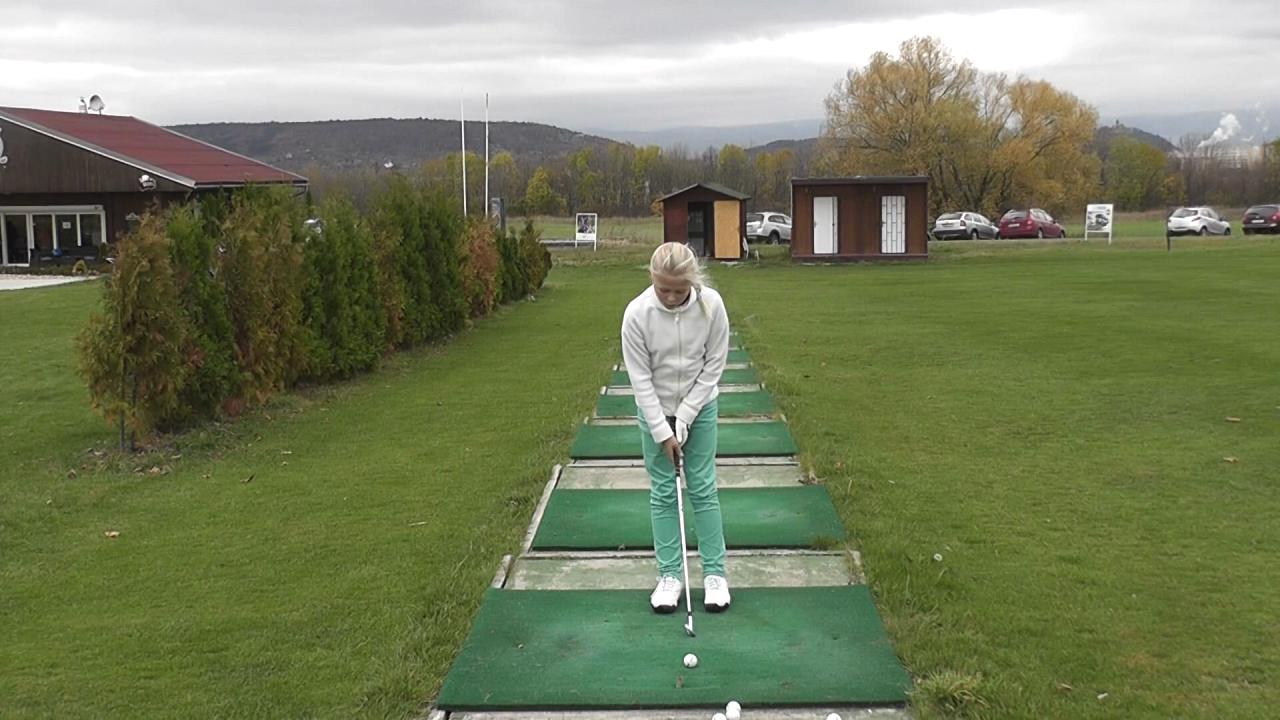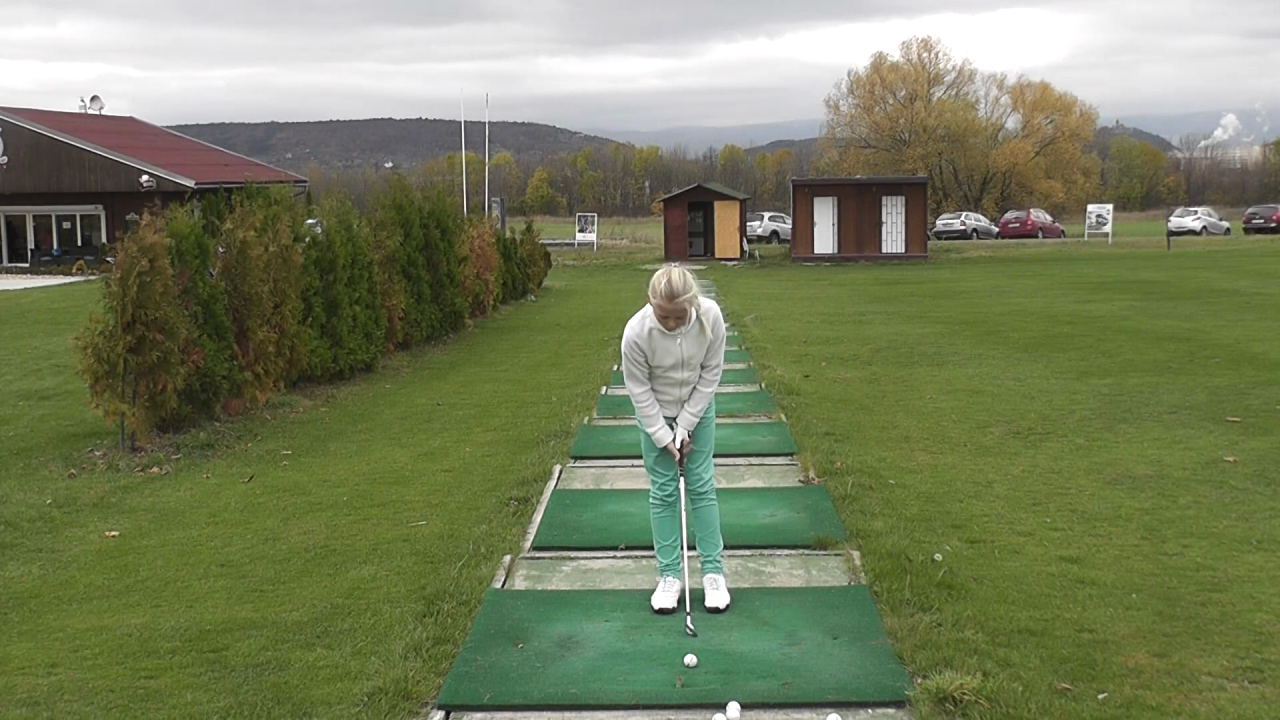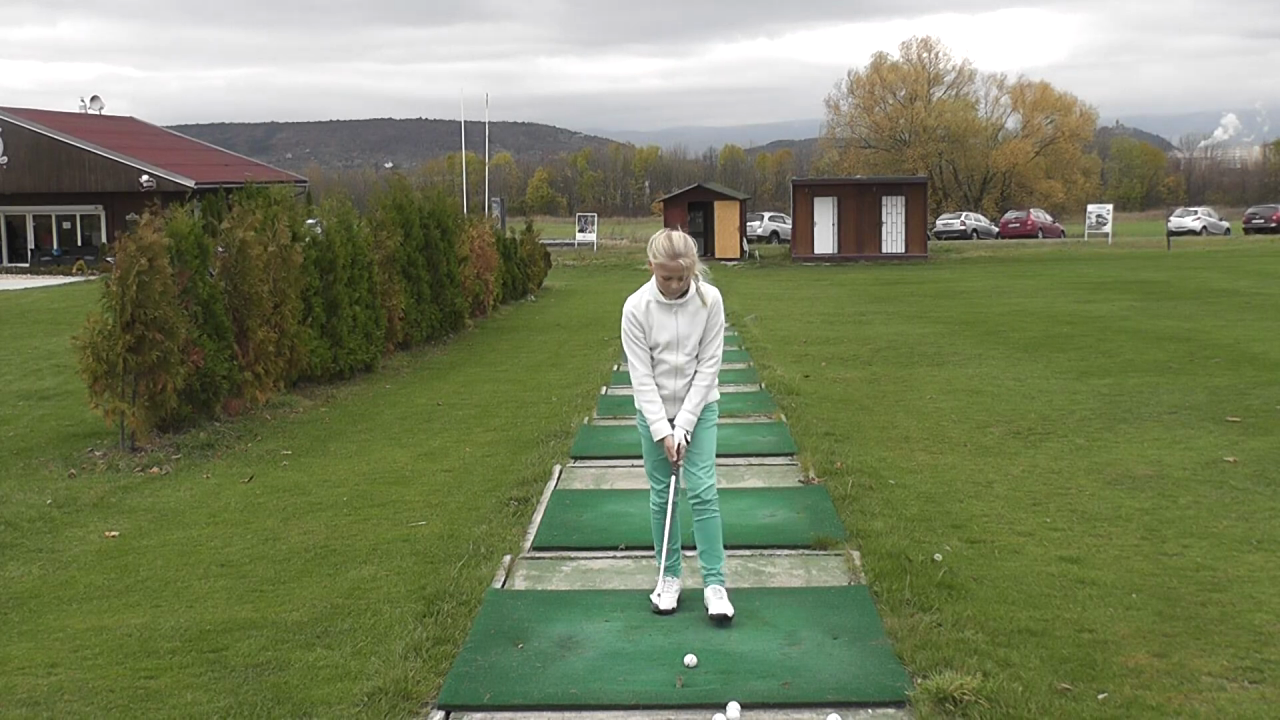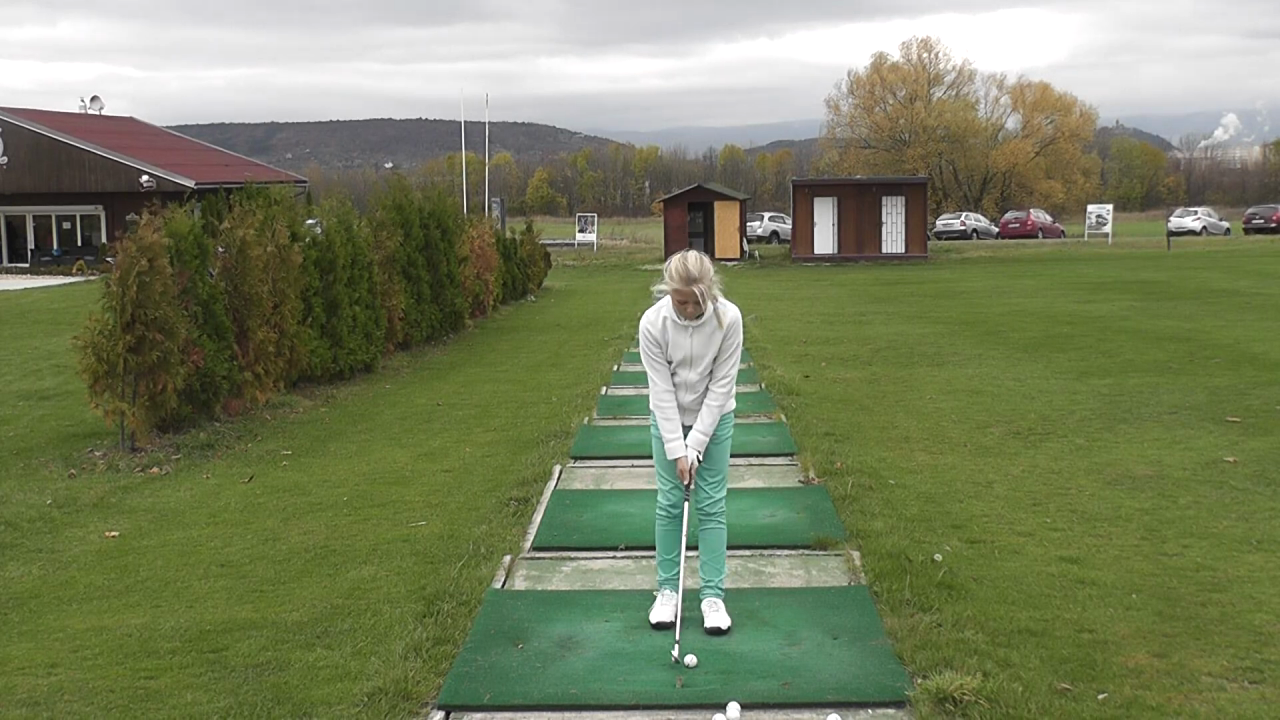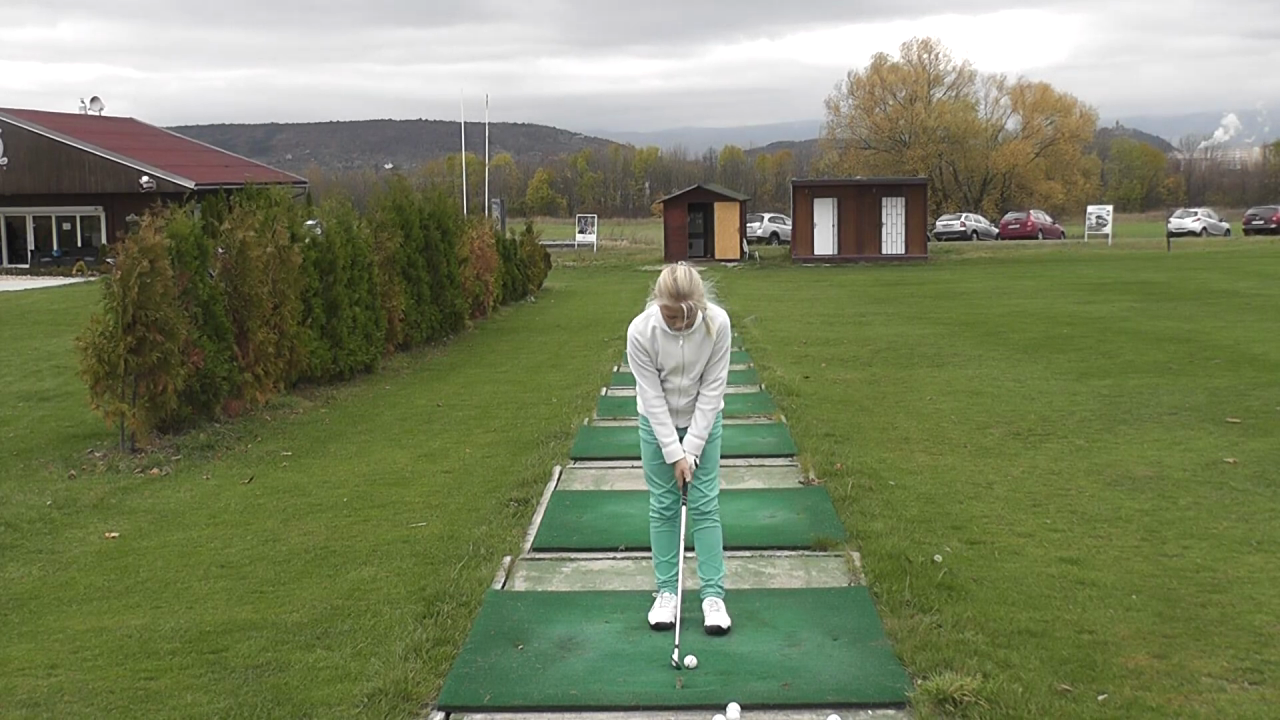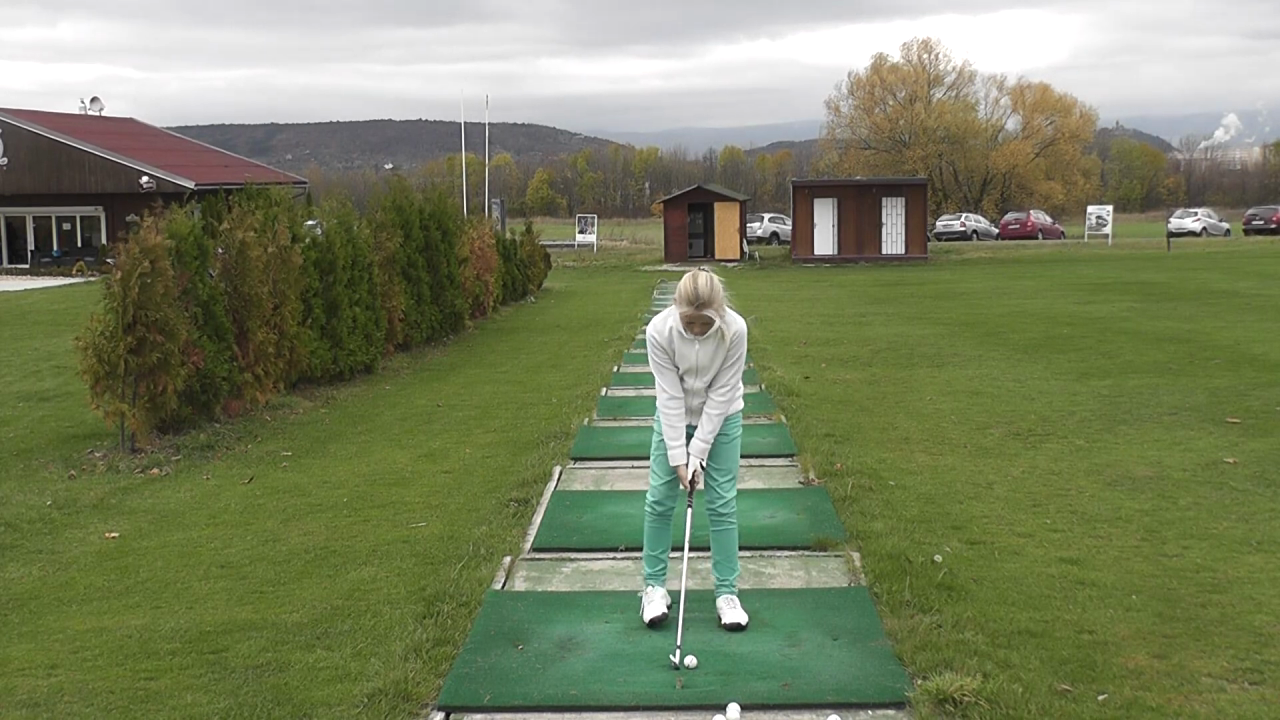
dt=0.5s
person 1, frame 1
left shoulder: (711, 303)
right shoulder: (637, 313)
left elbow: (714, 364)
right elbow: (640, 377)
left wrist: (685, 417)
right wrist: (662, 430)
left hip: (700, 407)
right hip: (655, 410)
left knee: (703, 488)
right knee: (663, 492)
left ankle: (715, 572)
right ankle: (669, 575)
person 1, frame 2
left shoulder: (710, 315)
right shoulder: (636, 332)
left elbow: (711, 372)
right elbow: (639, 389)
left wrist: (686, 424)
right wrist: (662, 436)
left hip: (698, 407)
right hip: (655, 413)
left knee: (701, 486)
right knee: (663, 491)
left ankle: (713, 572)
right ankle: (669, 575)
person 1, frame 3
left shoulder: (710, 300)
right shoulder: (636, 307)
left elbow: (709, 366)
right elbow: (641, 374)
left wrist: (683, 425)
right wrist: (663, 431)
left hip: (700, 409)
right hip: (654, 413)
left knee: (703, 492)
right knee: (661, 496)
left ankle: (714, 583)
right ankle: (669, 576)
person 1, frame 4
left shoulder: (729, 318)
right shoulder: (652, 322)
left elbow: (721, 385)
right elbow: (662, 389)
left wrist: (696, 445)
right wrist: (677, 449)
left hip: (714, 418)
right hip: (668, 418)
left knee: (711, 504)
right knee: (670, 504)
left ankle: (712, 594)
right ankle: (668, 587)
person 1, frame 5
left shoulder: (718, 322)
right shoulder: (640, 330)
left elbow: (713, 388)
right elbow: (652, 395)
left wrist: (692, 448)
right wrist: (674, 453)
left hip: (704, 418)
right hip: (658, 421)
left knee: (705, 504)
right knee: (663, 505)
left ankle: (712, 596)
right ankle: (666, 591)
person 1, frame 6
left shoulder: (735, 329)
right shoulder: (659, 329)
left elbow: (722, 393)
right elbow: (670, 394)
left wrist: (698, 453)
right wrist: (678, 456)
left hip: (721, 419)
right hip: (673, 418)
left knee: (722, 504)
right knee: (659, 499)
left ankle: (726, 592)
right ankle: (654, 585)
